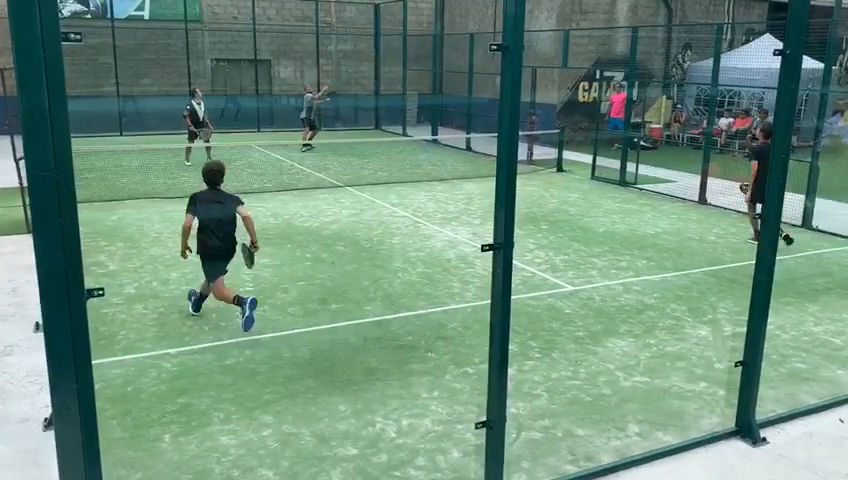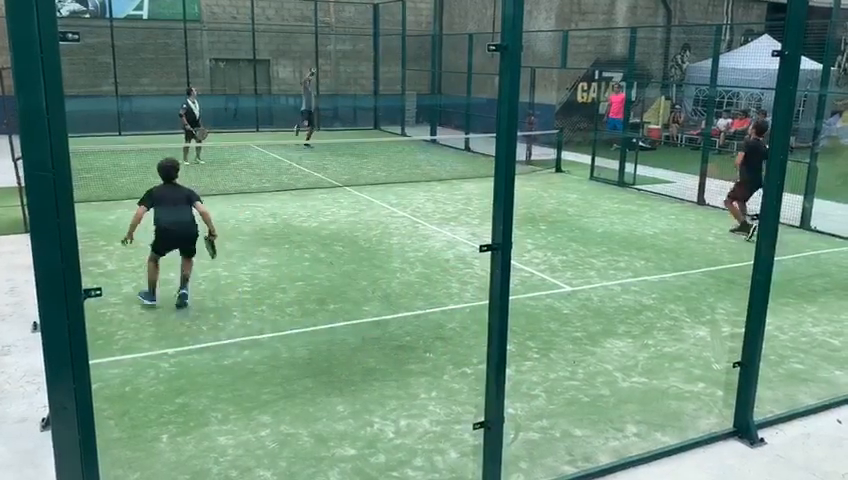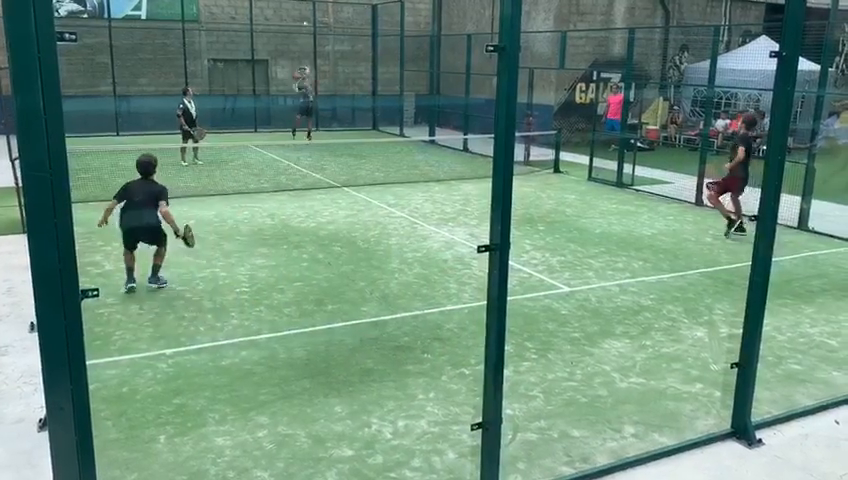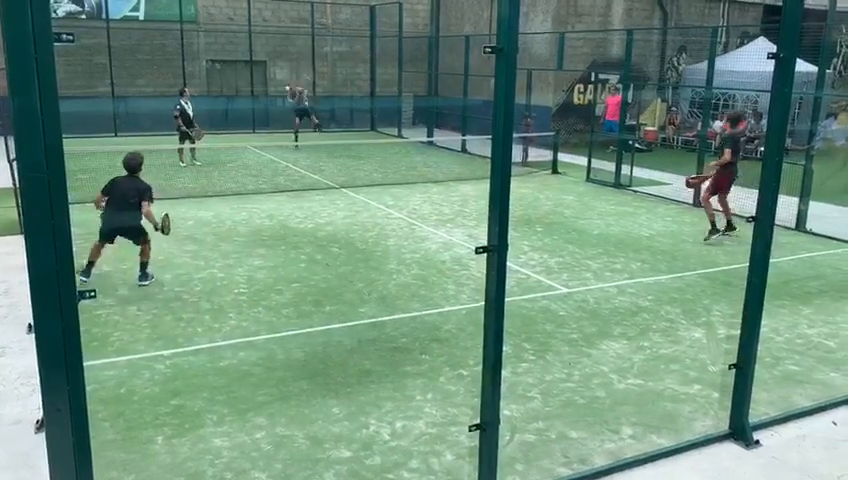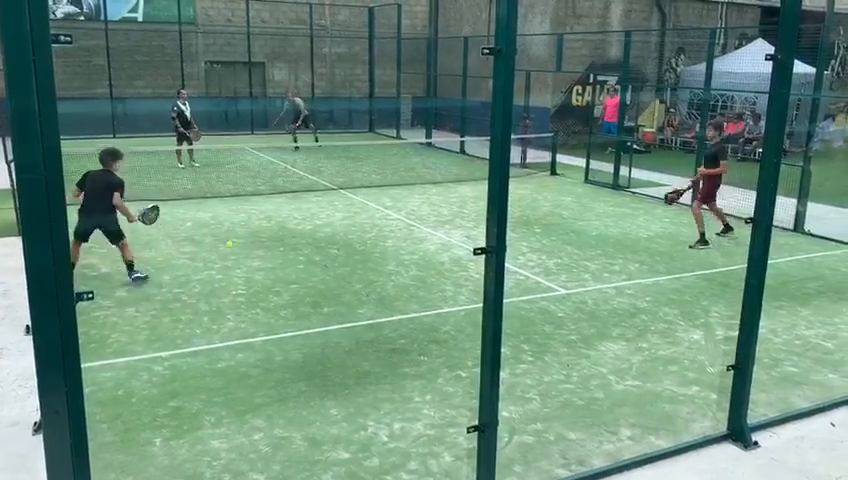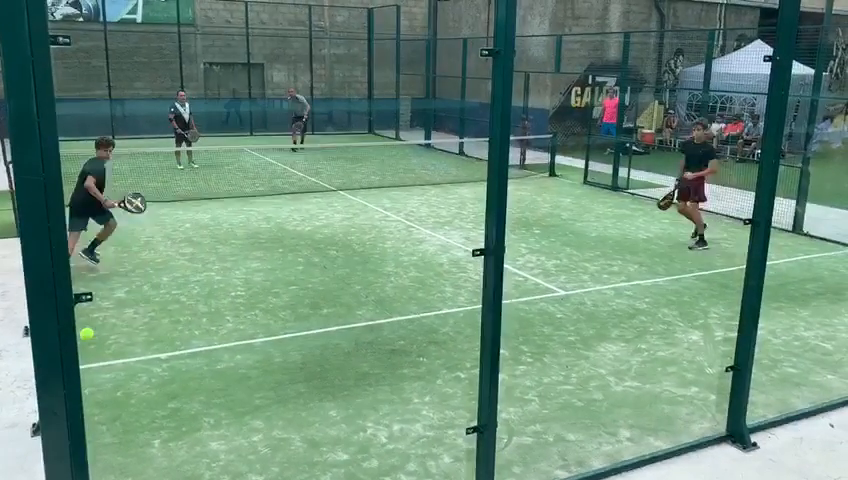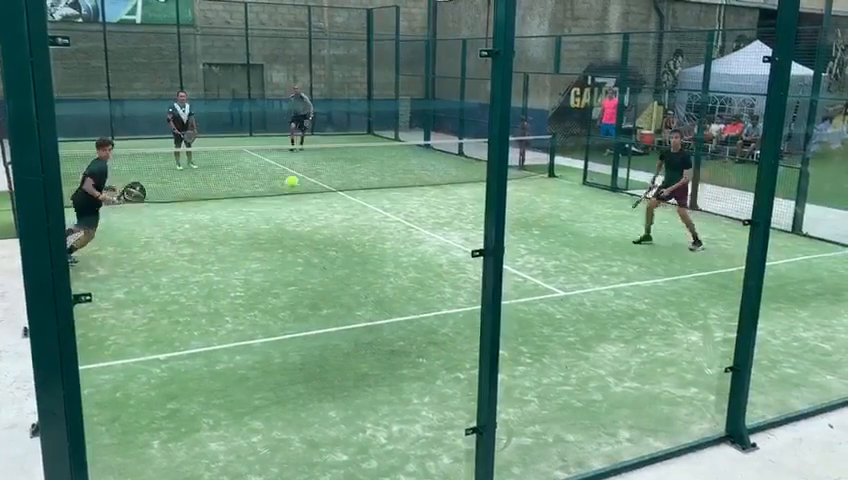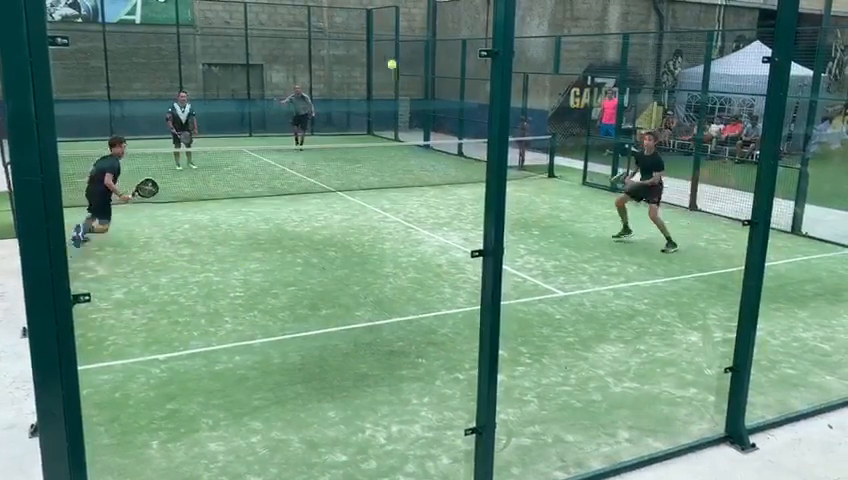
dt=0.2s
person 1, frame 1
left shoulder: (196, 198)
right shoulder: (232, 198)
left elbow: (187, 224)
right elbow: (246, 216)
left wrist: (183, 246)
right wrist: (254, 241)
left hip: (209, 248)
right hip: (228, 247)
left knee: (217, 288)
right knee: (213, 275)
left ankle: (244, 303)
right ankle: (197, 301)
person 1, frame 2
left shoulder: (153, 192)
right shoulder: (188, 192)
left elbow: (139, 214)
right elbow: (203, 211)
left wrist: (129, 233)
right wrist: (212, 231)
left hip: (165, 233)
right hip: (188, 232)
left knee: (153, 257)
right knee: (188, 258)
left ankle: (151, 294)
right ankle: (183, 292)
person 1, frame 3
left shoulder: (129, 186)
right shoulder: (160, 189)
left elbow: (111, 206)
right elbow: (164, 211)
left wrist: (103, 219)
right wrist: (176, 229)
left hip: (128, 226)
right hip: (150, 226)
left knee: (129, 250)
right knee: (162, 244)
left ankle: (130, 279)
right ankle: (155, 277)
person 1, frame 4
left shoulder: (115, 181)
right shoulder: (145, 187)
left elbow: (98, 199)
right elbow: (145, 211)
left wrist: (99, 206)
right wrist: (156, 224)
left hip: (109, 221)
right hip: (131, 223)
left knee: (100, 244)
right knee: (146, 243)
left ankle: (87, 273)
right ankle: (143, 275)
person 1, frame 5
left shoulder: (89, 174)
right shoulder: (117, 181)
left elbow: (75, 193)
right elbow: (117, 202)
right wrist: (130, 216)
left hip: (86, 216)
right hip: (107, 217)
left knee: (77, 242)
right knee: (123, 245)
right ankle: (132, 272)
person 1, frame 6
left shoulder: (92, 162)
right shoulder: (98, 166)
right elbow: (88, 184)
right wrist: (104, 200)
left hip: (76, 203)
right hip: (91, 203)
left knee: (73, 236)
right knee: (111, 224)
right ankle: (90, 250)
person 1, frame 7
left shoulder: (96, 163)
right shoulder: (101, 167)
right elbow: (87, 186)
left wrist: (104, 188)
right wrist: (102, 197)
left hip: (79, 199)
right hip: (88, 203)
left knee: (80, 226)
right knee: (89, 234)
right ankle: (66, 253)
person 1, frame 8
left shoulder: (103, 159)
right shoulder: (114, 163)
left elbow: (91, 173)
right elbow: (107, 181)
right wrist: (120, 195)
left hip: (91, 191)
right hip: (100, 195)
left knee: (94, 215)
right knee: (103, 228)
right ankle: (82, 229)
person 2, frame 1
left shoulder: (756, 149)
left elbow: (753, 170)
left wrist: (749, 191)
left hip: (759, 185)
left knee: (751, 207)
left ankle: (758, 234)
person 2, frame 2
left shoulder: (748, 143)
right shoulder: (764, 147)
left elbow: (738, 162)
left wrist: (739, 171)
left hip: (746, 180)
right hip: (757, 181)
left knee: (728, 202)
right knee: (740, 201)
left ankle: (746, 226)
right ankle: (743, 226)
person 2, frame 3
left shoulder: (741, 137)
right shoulder: (750, 139)
left elbow: (740, 156)
left wrist: (730, 165)
left hip: (735, 174)
right hip: (743, 174)
left knee: (711, 196)
right knee: (735, 198)
left ankle: (731, 221)
right ankle: (740, 226)
person 2, frame 4
left shoulder: (728, 137)
right shoulder: (736, 136)
left elbow: (727, 158)
left wrist: (715, 164)
left hip: (725, 172)
right hip: (730, 172)
left knee: (704, 198)
right knee: (721, 198)
left ankle: (714, 228)
right ankle: (730, 226)
person 2, frame 5
left shoulder: (720, 148)
right shoulder: (710, 146)
left elbow: (723, 169)
left wrist: (706, 172)
right wrist: (697, 177)
left hip: (713, 180)
right hip: (706, 180)
left knee: (695, 207)
right knee: (712, 206)
left ankle: (703, 239)
right ankle: (727, 227)
person 2, frame 6
left shoulder: (709, 148)
right shoulder: (687, 144)
left elbow: (713, 169)
left wrist: (694, 175)
right wrist: (680, 177)
left hip: (699, 179)
right hip: (686, 179)
left knee: (693, 209)
right knee: (681, 208)
left ankle: (701, 240)
right ankle: (700, 225)
person 2, frame 7
left shoulder: (685, 156)
right shoulder: (665, 152)
left elbow: (686, 178)
left wrist: (670, 189)
right wrist: (654, 179)
left hip: (680, 186)
right hip: (666, 184)
left knee: (682, 213)
right knee: (650, 206)
left ankle: (697, 240)
right ankle: (647, 235)
person 2, frame 8
left shoulder: (657, 159)
right shoulder: (639, 155)
left elbow: (656, 180)
left wrist: (637, 183)
right wrist: (629, 178)
left hip: (653, 188)
right hip: (641, 186)
left knee: (653, 215)
right knee: (619, 201)
left ankle: (670, 242)
right ankle: (626, 229)
